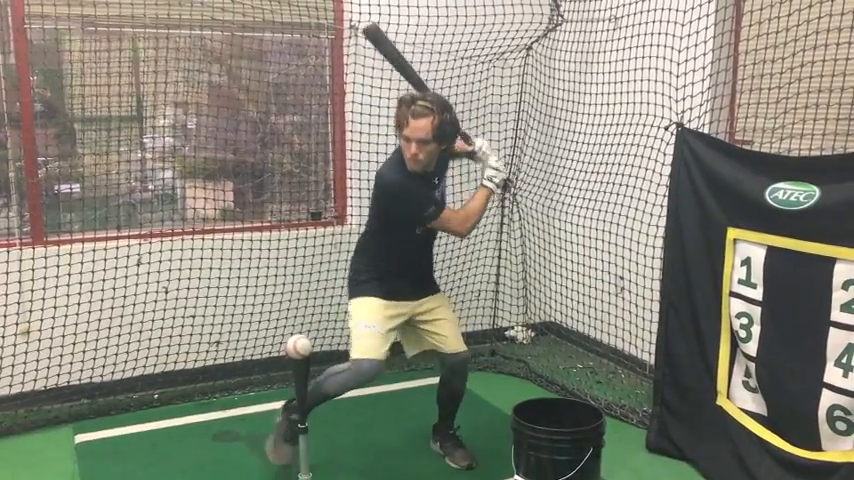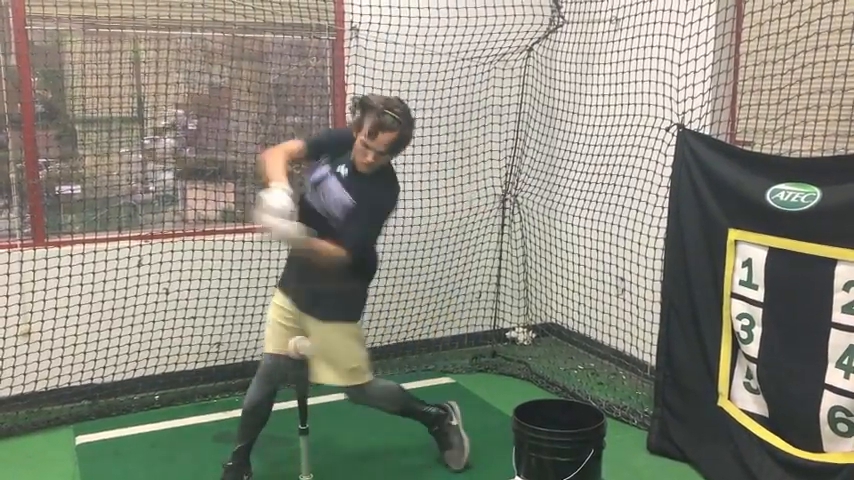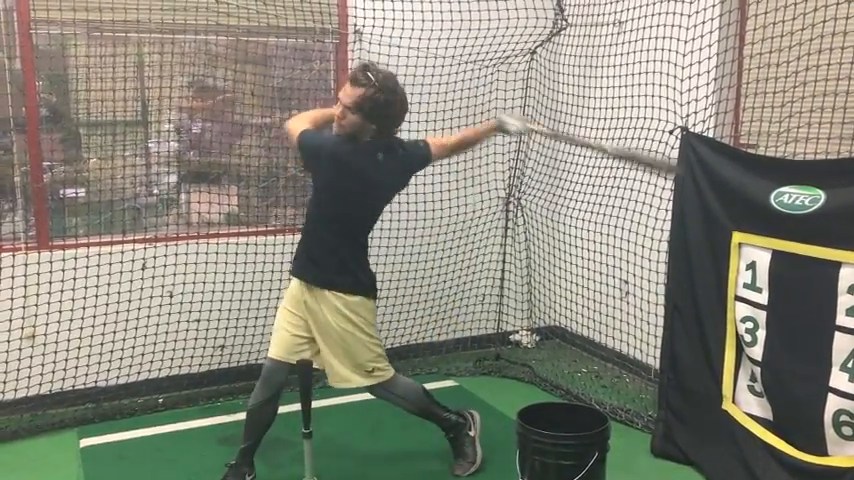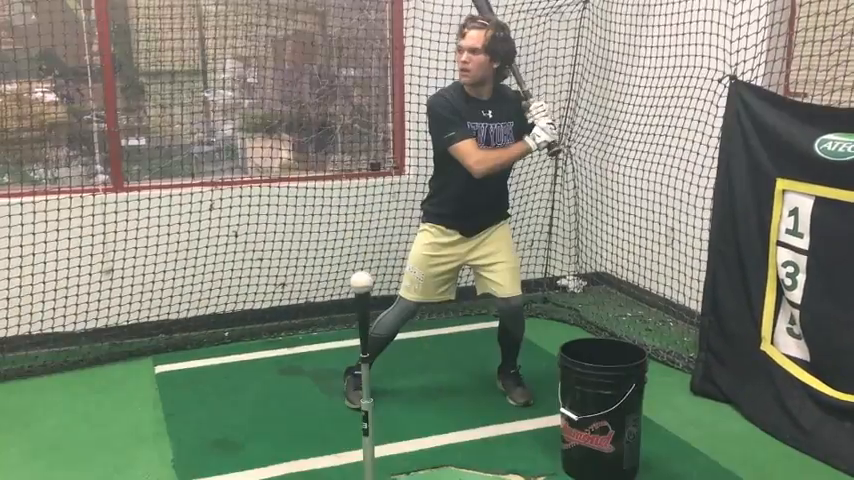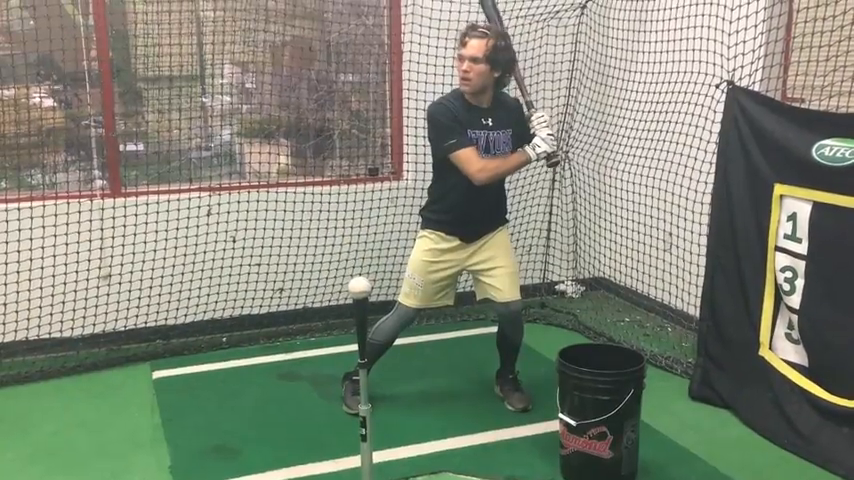
dt=0.4s
person 1, frame 1
left shoulder: (437, 155)
right shoulder: (395, 181)
right elbow: (460, 225)
left wrist: (477, 150)
right wrist: (490, 182)
left hip: (421, 286)
right hip: (376, 287)
left knee: (457, 359)
right knee: (366, 366)
left ankle: (444, 432)
right ankle: (295, 410)
person 1, frame 2
left shoulder: (384, 190)
right shoulder: (337, 142)
left elbow: (337, 257)
right elbow: (276, 154)
left wrist: (297, 236)
right wrist: (278, 191)
left hip: (338, 299)
right hip: (295, 286)
left knee: (359, 388)
right knee: (270, 372)
left ankle: (440, 419)
person 1, frame 3
left shoulder: (334, 152)
right shoulder: (398, 154)
left elbow: (296, 125)
right elbow: (451, 144)
left wrist: (330, 113)
right wrist: (498, 125)
left hip: (341, 293)
right hip: (307, 283)
left knee: (380, 381)
right knee: (273, 374)
left ankle: (459, 425)
person 1, frame 4
left shoulder: (511, 103)
right shoulder: (442, 104)
left elbow: (524, 148)
right elbow: (478, 163)
left wrist: (540, 131)
right wrist: (531, 142)
left hip: (491, 227)
right hip: (443, 229)
left knee: (511, 304)
right knee: (405, 307)
left ankle: (509, 372)
right ankle: (357, 372)
person 1, frame 5
left shoulder: (511, 109)
right shoulder: (443, 111)
left elbow: (527, 157)
right elbow: (478, 172)
left wrist: (541, 137)
right wrist: (531, 152)
left hip: (491, 232)
right hip: (442, 234)
left knee: (511, 308)
right knee: (404, 313)
left ankle: (507, 378)
right ankle: (355, 377)
